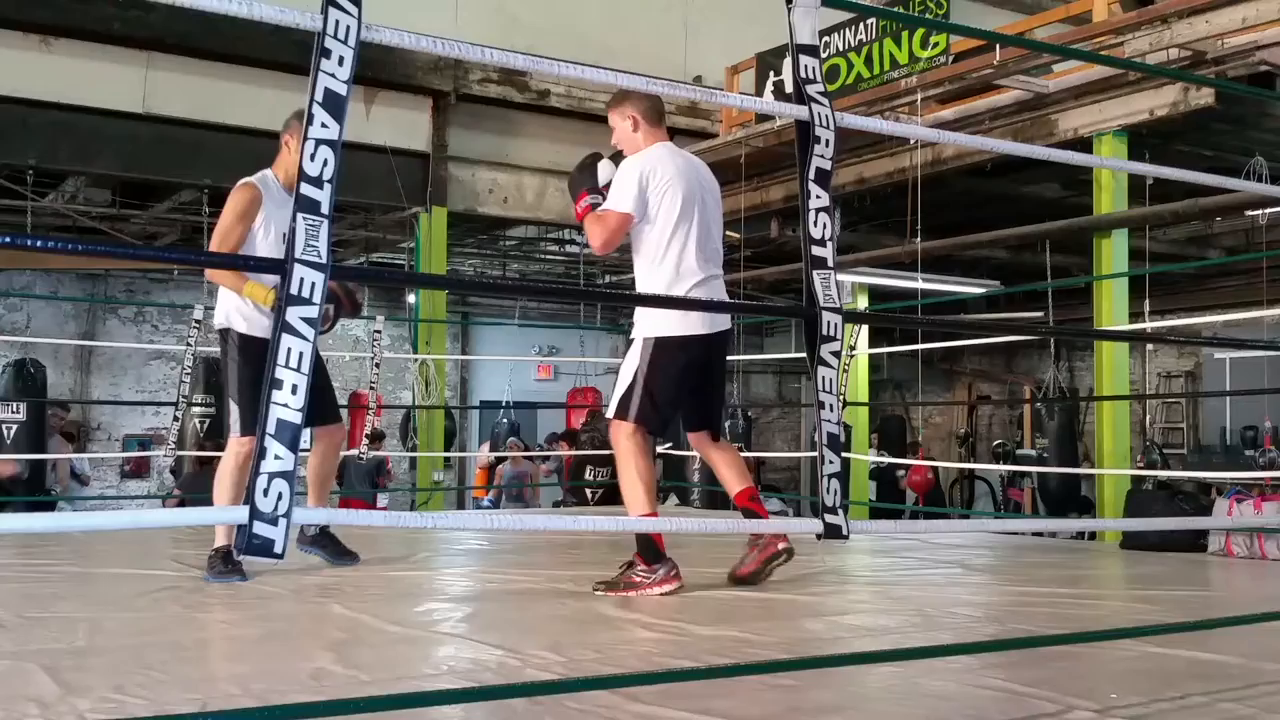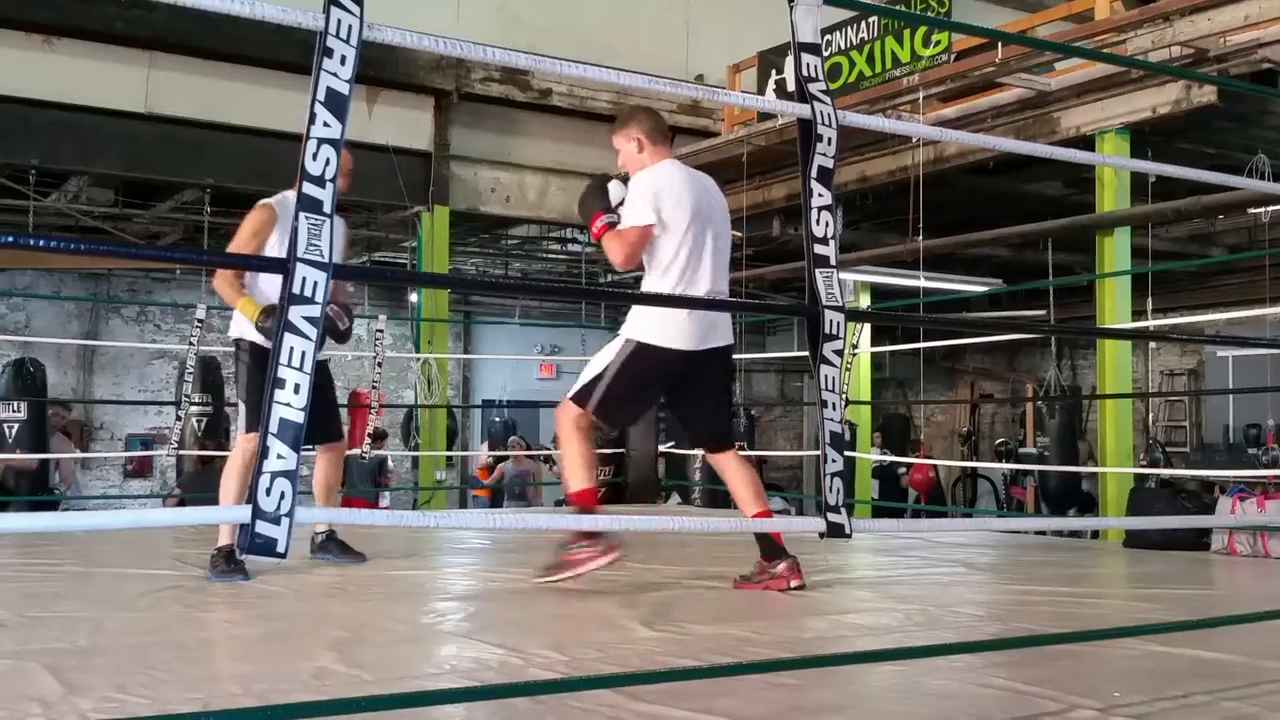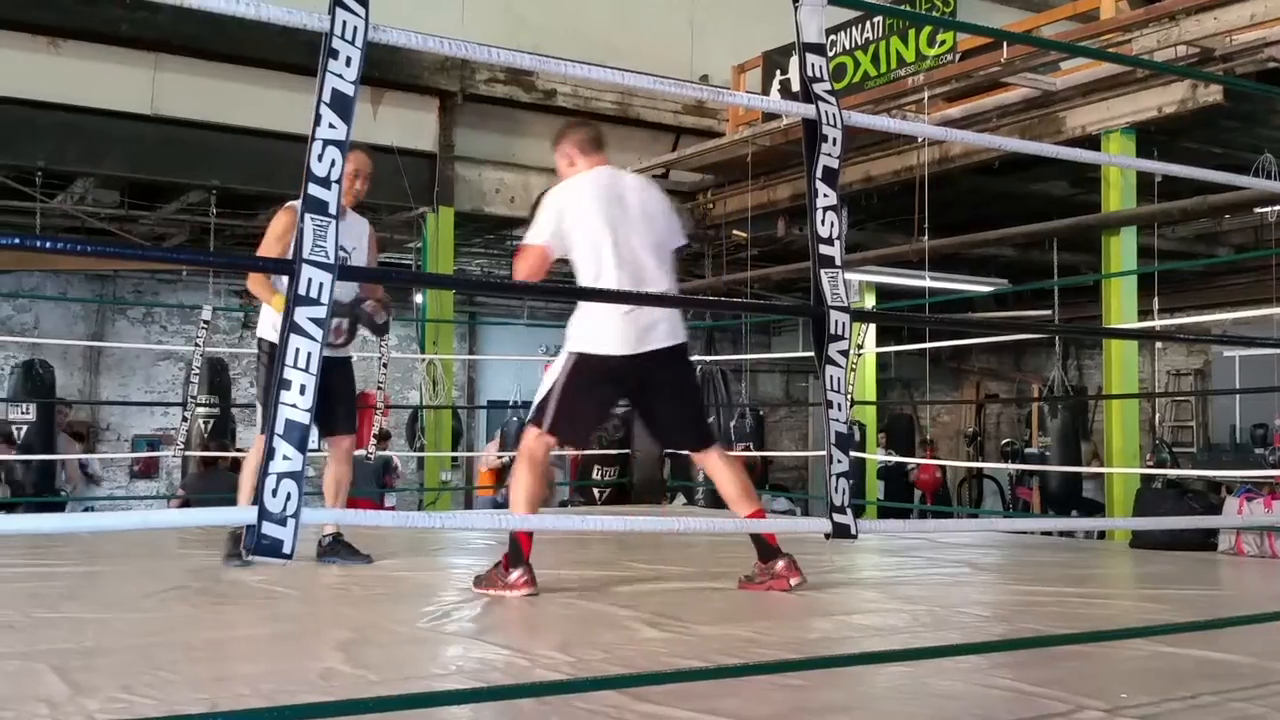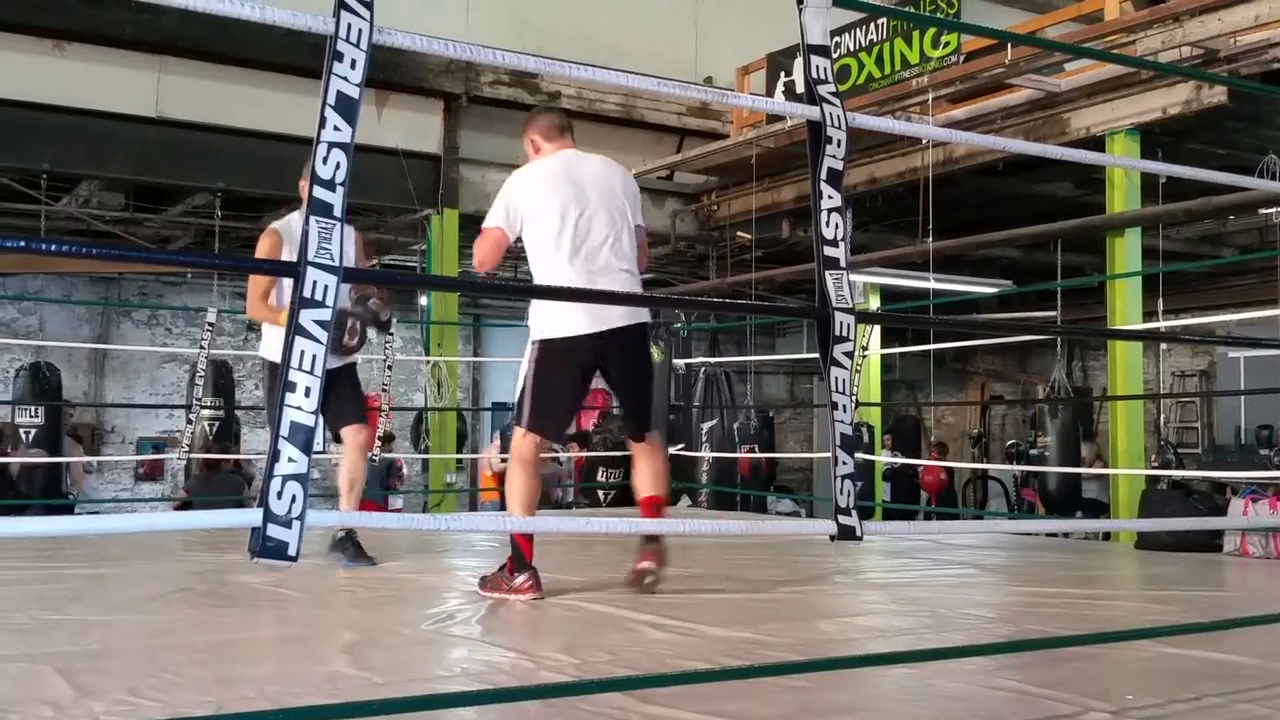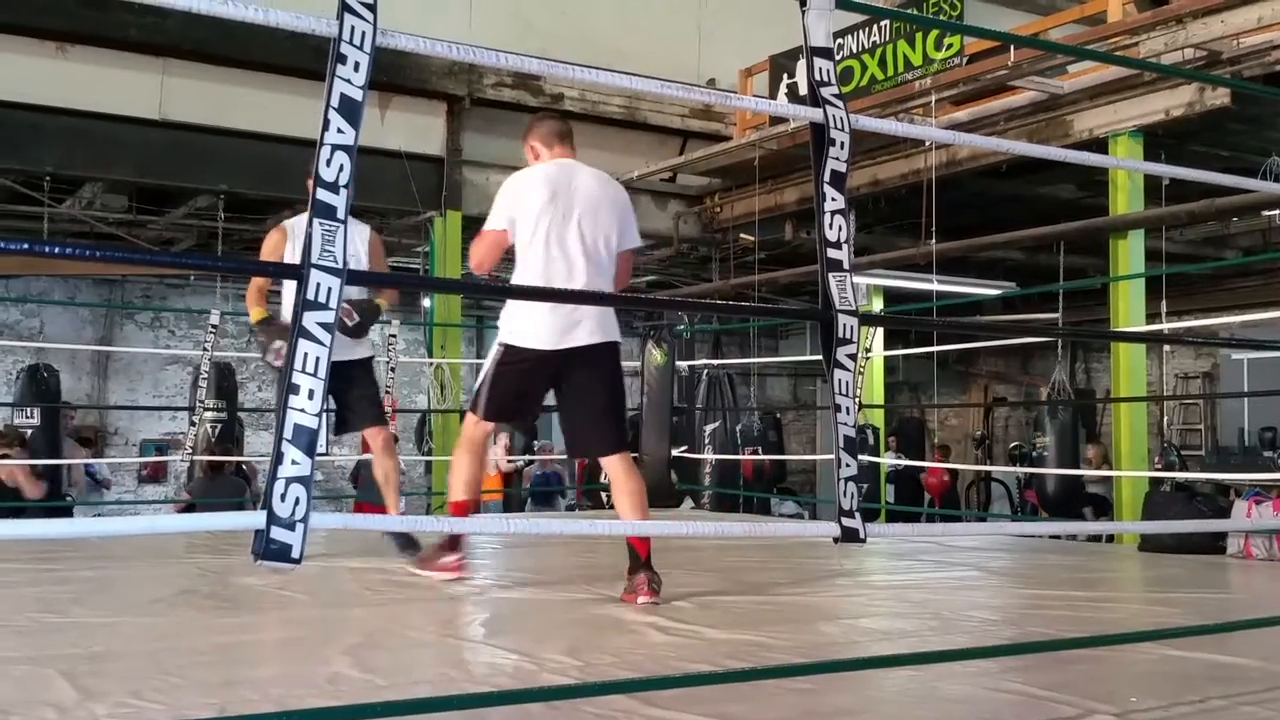
dt=0.3s
person 1, frame 1
left shoulder: (640, 165)
right shoulder: (700, 170)
left elbow: (603, 239)
left wrist: (585, 199)
left hip: (669, 322)
right hip: (712, 320)
left knee: (626, 431)
right knee: (704, 434)
left ankle: (652, 563)
right ankle: (764, 532)
person 1, frame 2
left shoulder: (650, 181)
right shoulder: (709, 186)
left elbow: (624, 256)
left wrist: (601, 220)
left hip: (659, 332)
right hip: (714, 334)
left knee: (572, 414)
right knee: (721, 449)
left ankle: (588, 535)
right ankle: (778, 560)
person 1, frame 3
left shoulder: (564, 195)
right shoulder: (652, 192)
left elbow: (526, 272)
left wrist: (537, 243)
left hip: (599, 340)
right hip: (665, 337)
left knee: (536, 443)
right knee: (705, 450)
left ankle: (516, 566)
right ankle: (774, 559)
person 1, frame 4
left shoulder: (524, 178)
right shoulder: (617, 173)
left elbow: (484, 259)
left wrist: (517, 231)
left hip: (561, 324)
right hip: (627, 318)
left knee: (526, 443)
right knee: (643, 436)
left ankle: (520, 569)
right ankle: (651, 544)
person 1, frame 5
left shoulder: (523, 182)
right shoulder: (614, 191)
left elbow: (480, 262)
right elbow: (621, 278)
left wrist: (508, 236)
left hip: (527, 332)
right hip: (594, 335)
left knee: (477, 426)
right knee: (615, 455)
left ankle: (452, 546)
right ankle: (643, 572)
person 2, frame 1
right shoulder: (251, 192)
right elbow: (216, 264)
right wrist: (270, 298)
right hip: (248, 333)
left knee: (332, 430)
right knee: (245, 441)
left ankle: (314, 528)
right ankle: (221, 550)
person 2, frame 2
left shoulder: (338, 227)
right shoulder: (270, 213)
right elbow: (225, 276)
left wrist: (340, 311)
right wrist: (259, 314)
right hip: (259, 344)
left knee: (333, 445)
right knee: (251, 440)
left ankle: (323, 535)
right ankle: (224, 549)
person 2, frame 3
left shoulder: (365, 230)
right shoulder: (293, 216)
left elbow: (373, 289)
right elbow: (255, 279)
left hip: (334, 351)
right hip: (283, 343)
left knee: (343, 442)
right knee: (272, 436)
left ankle: (330, 537)
right ankle: (241, 529)
person 2, frame 4
left shoulder: (350, 237)
right shoulder: (277, 236)
left elbow: (364, 289)
right elbow: (255, 305)
left hip: (337, 362)
right hip: (285, 360)
left knee: (358, 437)
left ankle: (344, 534)
person 2, frame 5
left shoulder: (366, 235)
right shoulder: (284, 234)
left elbow: (390, 291)
right elbow: (258, 288)
left wrist: (373, 310)
right wrist: (265, 323)
left hip: (352, 356)
left knee: (380, 438)
